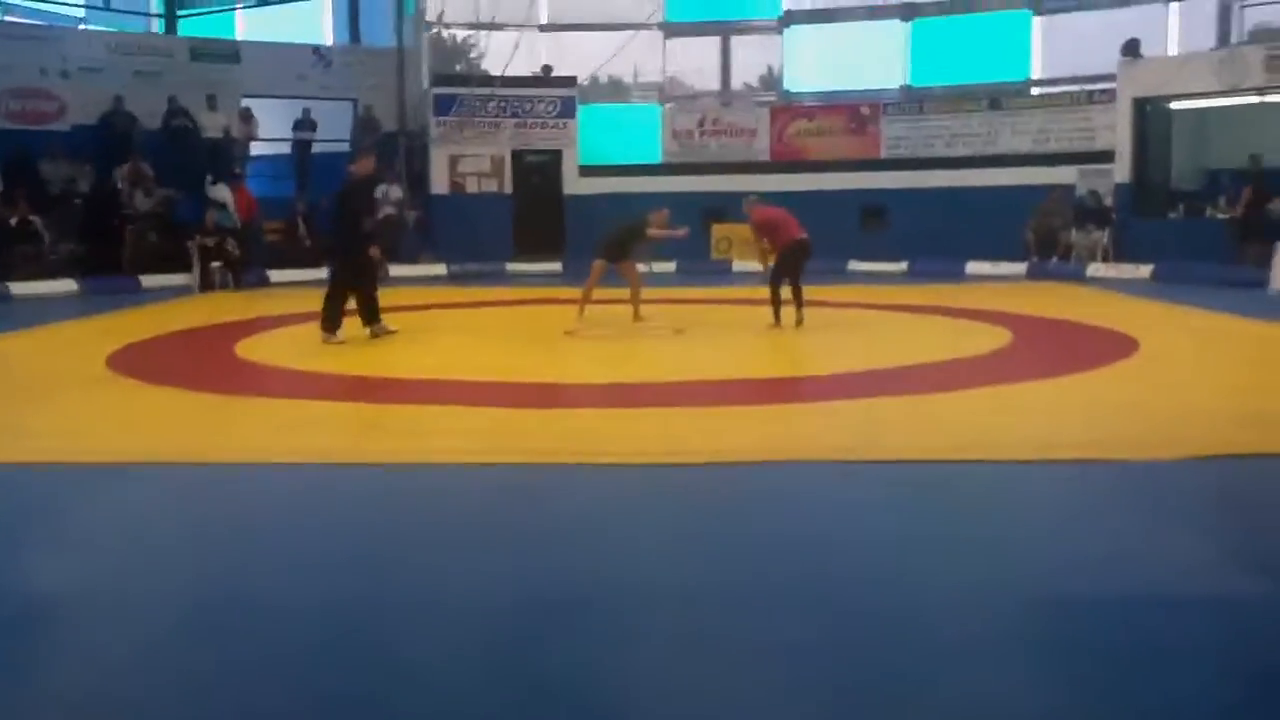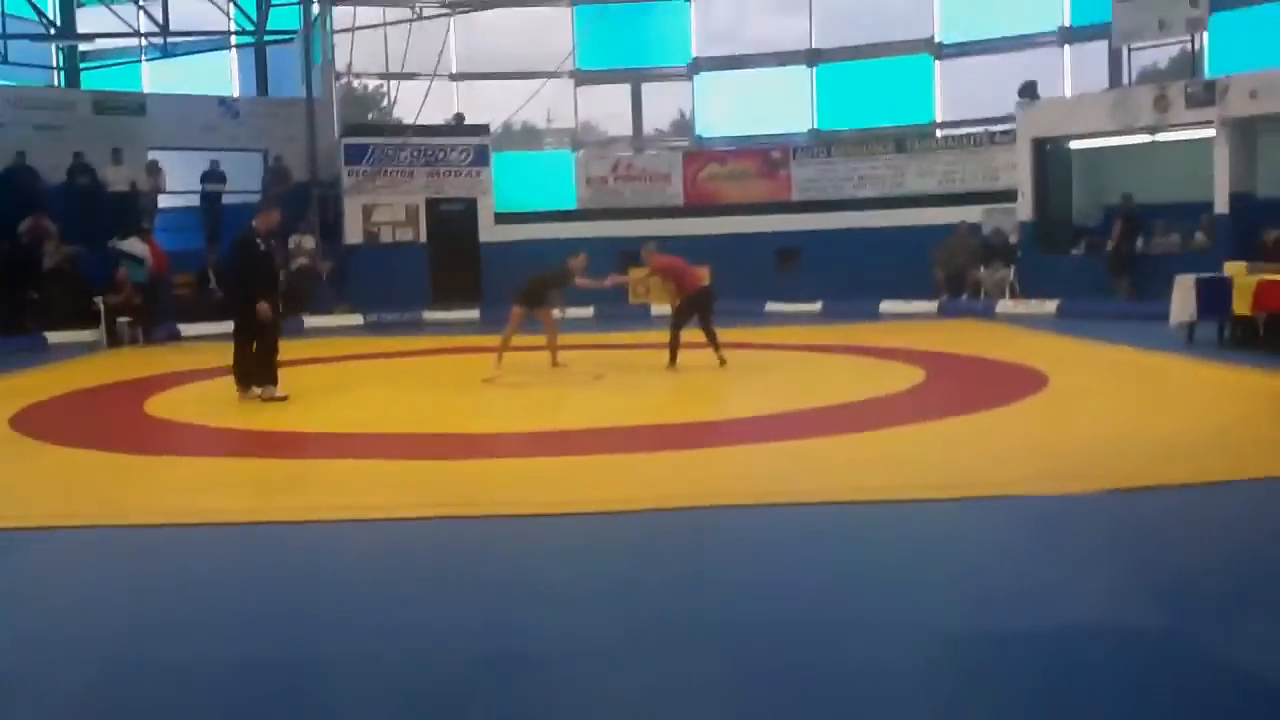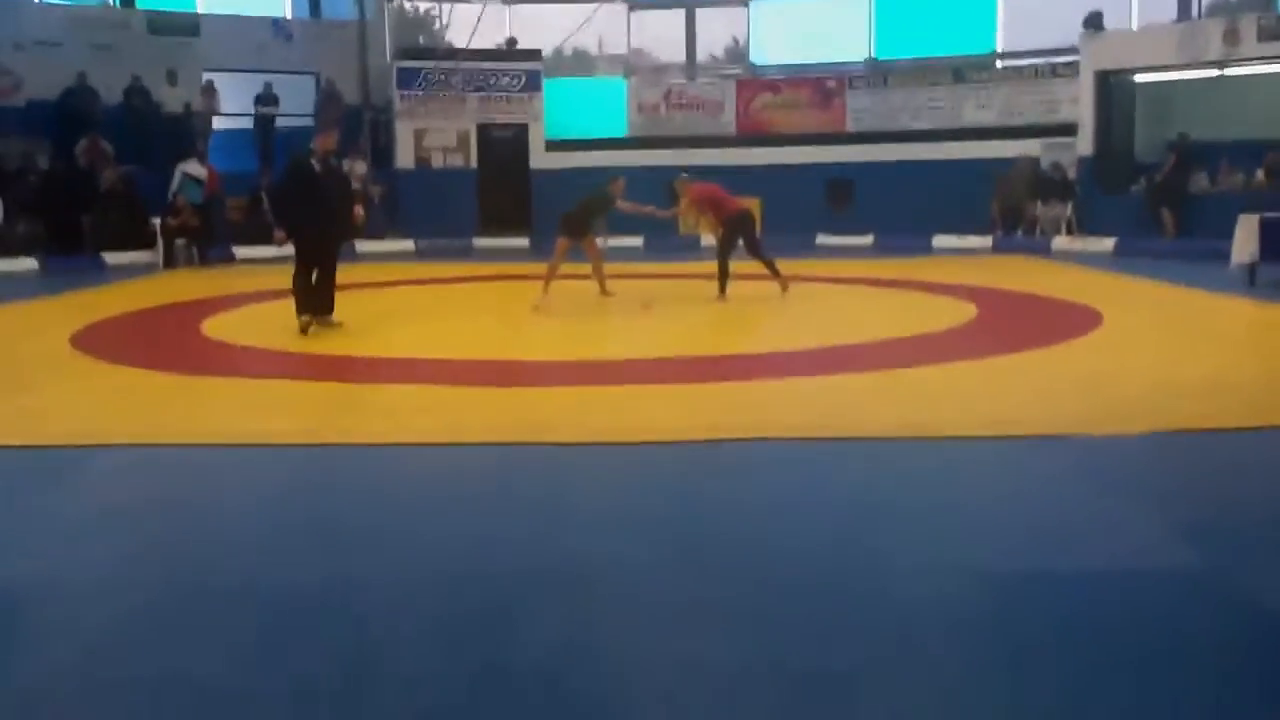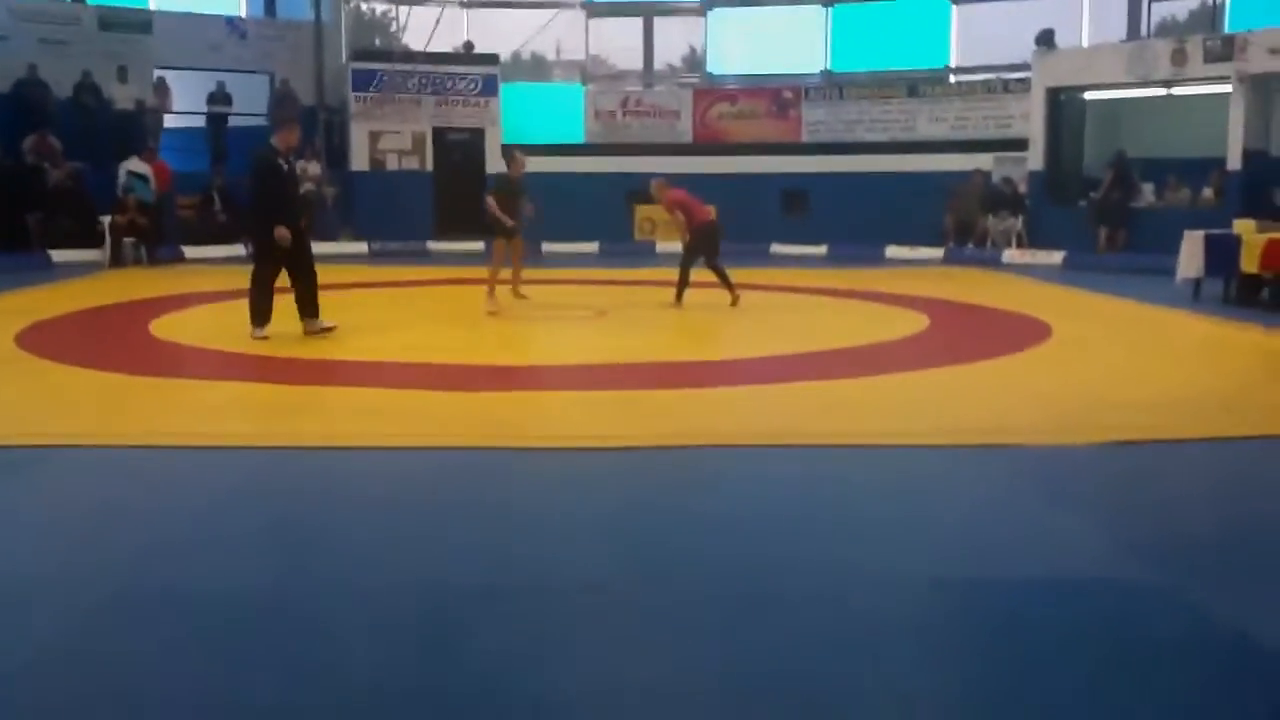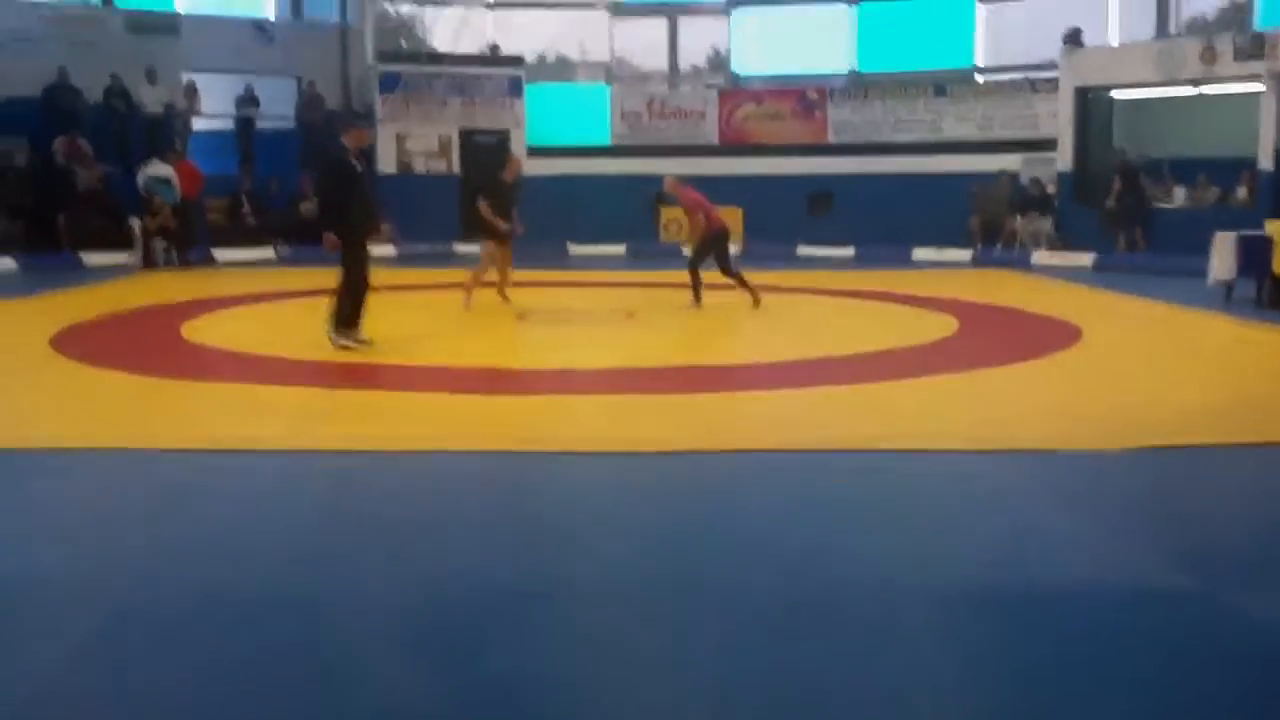
dt=0.5s
person 1, frame 1
left shoulder: (357, 183)
right shoulder: (352, 186)
right elbow: (356, 220)
left wrist: (369, 244)
right wrist: (369, 245)
left hip: (355, 244)
right hip: (348, 245)
left knee: (366, 283)
right knee: (340, 287)
left ankle: (374, 323)
right ankle: (329, 329)
person 1, frame 2
left shoulder: (266, 239)
right shoulder: (245, 240)
right elbow: (241, 274)
left wrist: (272, 299)
right wrist: (259, 301)
left hip: (266, 301)
right hip: (248, 303)
left knee: (268, 344)
right knee: (244, 344)
left ankle: (267, 385)
right ankle: (246, 385)
person 1, frame 3
left shoulder: (333, 164)
right shoulder: (301, 163)
left elbow: (344, 191)
right elbow: (282, 195)
left wrist: (354, 206)
right wrist: (281, 226)
left hip: (330, 228)
right hip: (306, 229)
left knee: (327, 271)
right knee: (304, 270)
left ankle: (322, 312)
right ankle: (305, 313)
person 1, frame 4
left shoulder: (285, 157)
right shoulder: (264, 160)
right elbow: (259, 198)
left wrist: (296, 222)
right wrist: (275, 226)
left hip: (291, 228)
right hip: (270, 230)
left knee: (305, 272)
right knee: (264, 276)
left ankle: (310, 320)
right ankle: (259, 323)
person 1, frame 5
left shoulder: (357, 158)
right shoulder: (336, 160)
right elbow: (326, 197)
left wrist: (377, 222)
right wrist: (329, 230)
left hip: (358, 230)
right hip: (345, 232)
left knee: (358, 280)
right knee: (354, 278)
left ankle: (348, 328)
right ankle: (341, 329)
